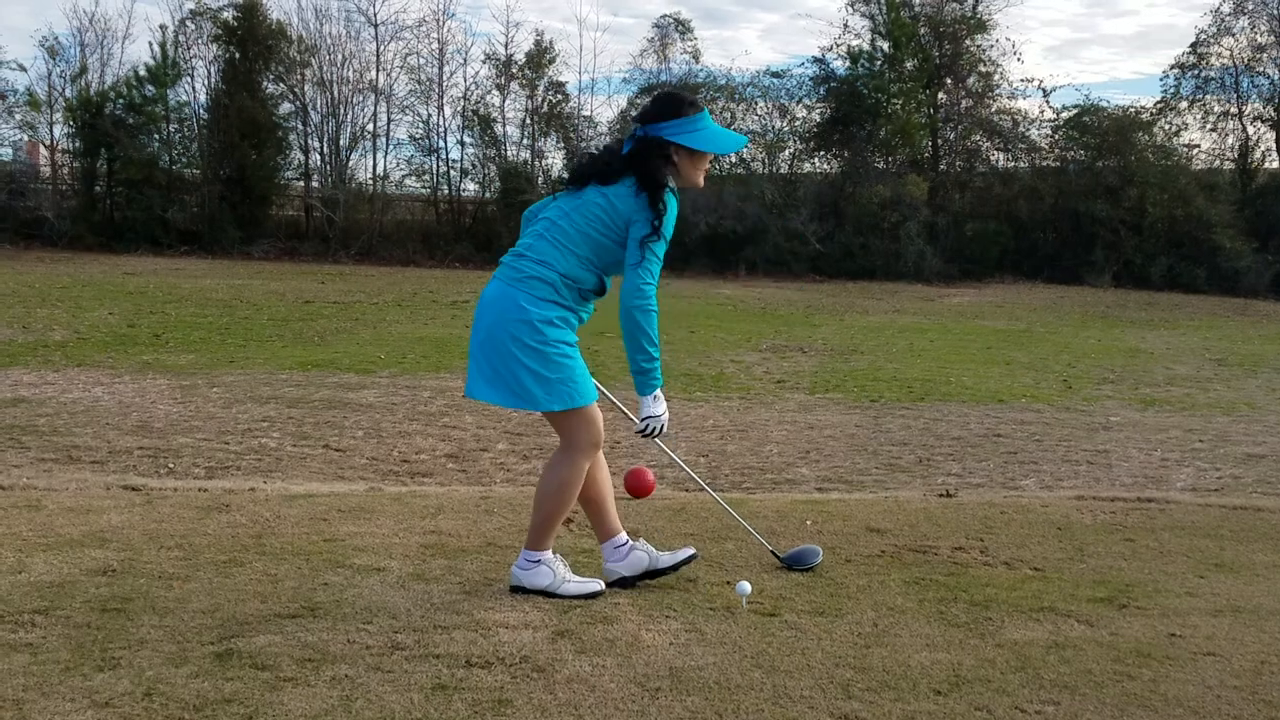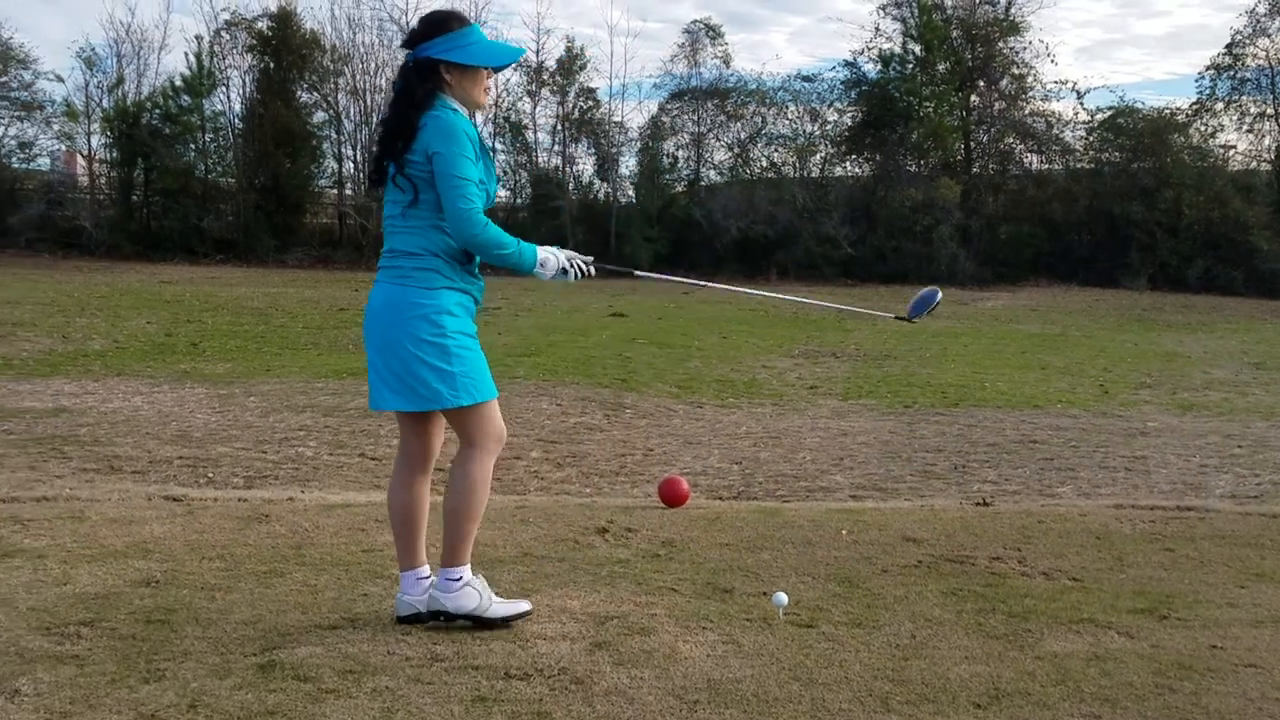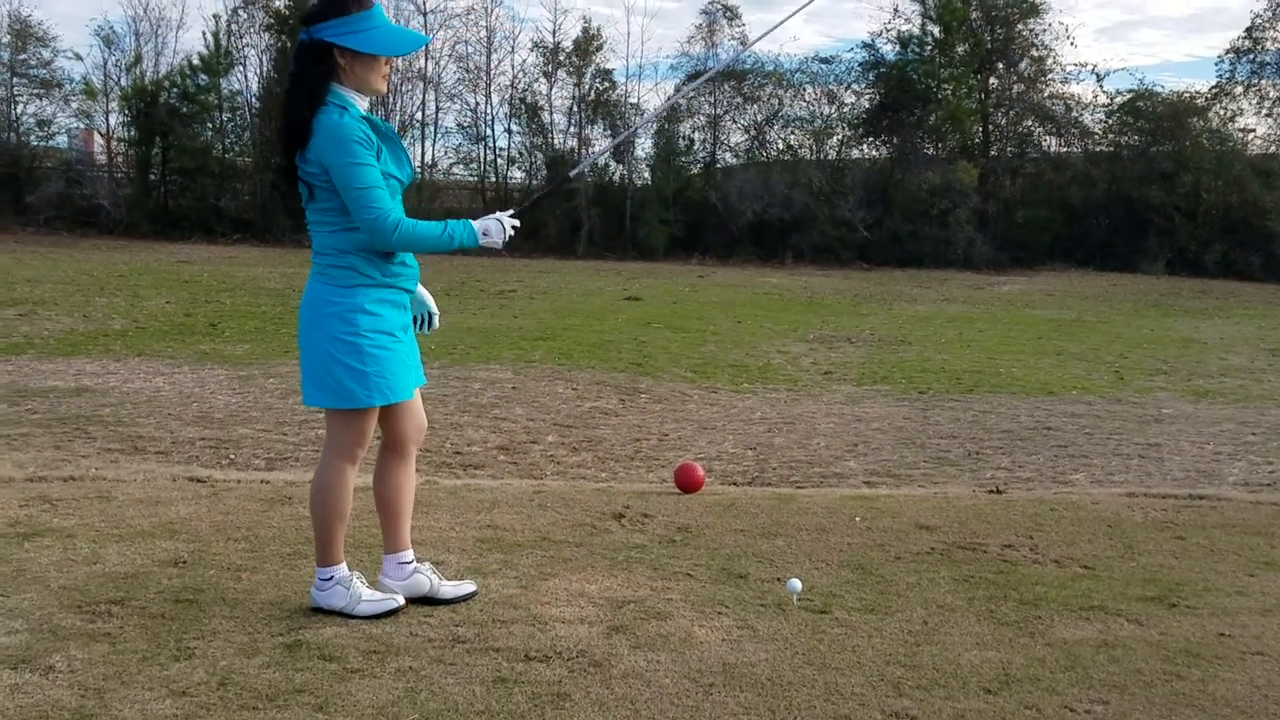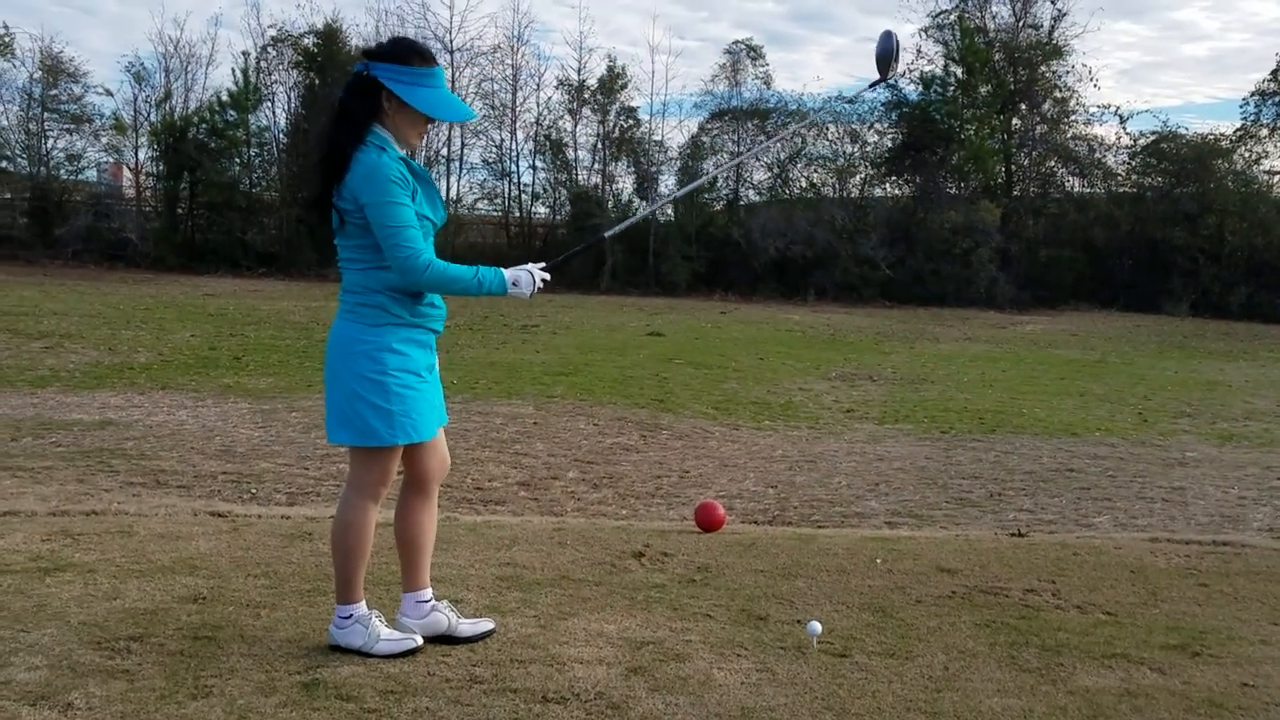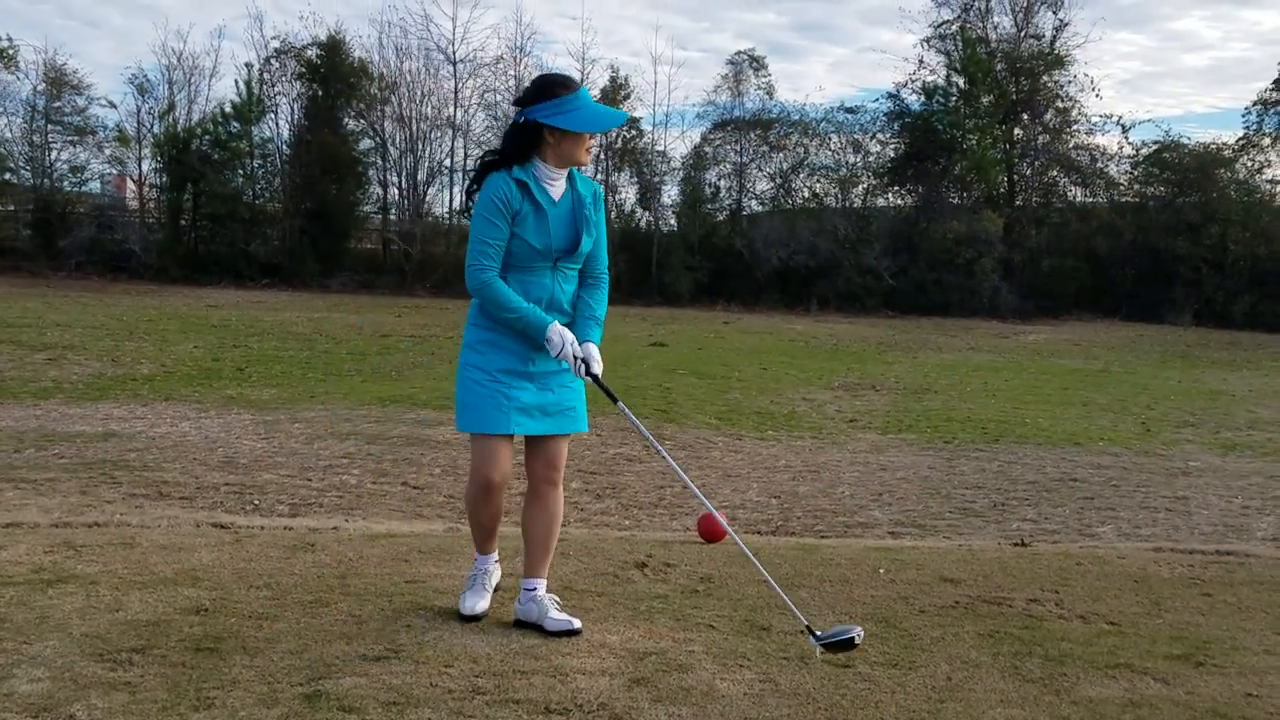
dt=1s
person 1, frame 1
left shoulder: (615, 178)
right shoulder: (655, 200)
left elbow: (534, 217)
right elbow: (638, 298)
right wrist: (650, 391)
left hip: (513, 305)
right hip: (531, 316)
left knee: (585, 435)
right knee: (586, 438)
left ankle: (620, 552)
right ankle: (533, 563)
person 1, frame 2
left shoulder: (416, 130)
right shoulder: (448, 126)
right elbow: (468, 227)
left wrist: (534, 258)
right wrist: (536, 258)
left hip: (399, 303)
right hip: (429, 307)
left knee: (420, 449)
right knee: (483, 438)
left ankle: (417, 585)
right ankle: (454, 579)
person 1, frame 3
left shoulder: (351, 121)
right shoulder: (338, 127)
right elbow: (382, 227)
left wrist: (409, 284)
right wrist: (474, 232)
left hip: (379, 303)
right hip: (354, 307)
left knee: (406, 434)
right knee: (348, 447)
left ankle: (400, 569)
right ankle: (331, 581)
person 1, frame 4
left shoulder: (384, 163)
right shoulder: (377, 168)
right elbow: (413, 265)
left wrist: (423, 338)
right wrist: (503, 281)
left hip: (405, 344)
right hip: (381, 346)
left knee: (429, 473)
right knee: (370, 483)
left ankle: (419, 607)
right ankle: (350, 619)
person 1, frame 5
left shoulder: (587, 195)
right shoulder: (501, 188)
left elbow: (595, 277)
right elbow: (481, 278)
left wrist: (589, 337)
right wrist: (545, 326)
left hip: (556, 356)
right hip: (497, 351)
left knee: (548, 474)
right knee: (491, 474)
left ankle: (533, 595)
right ankle: (485, 563)
